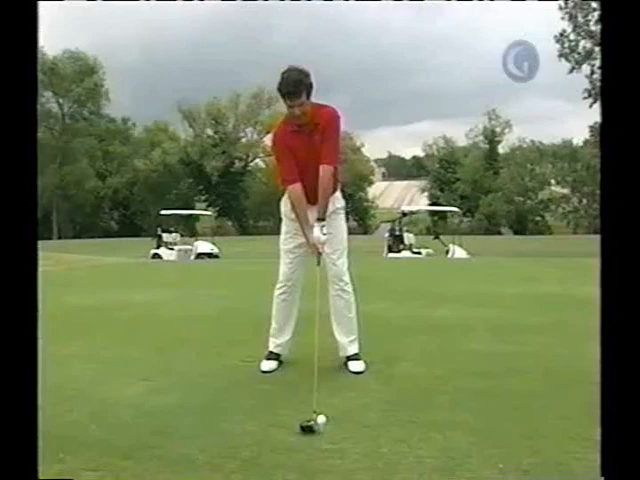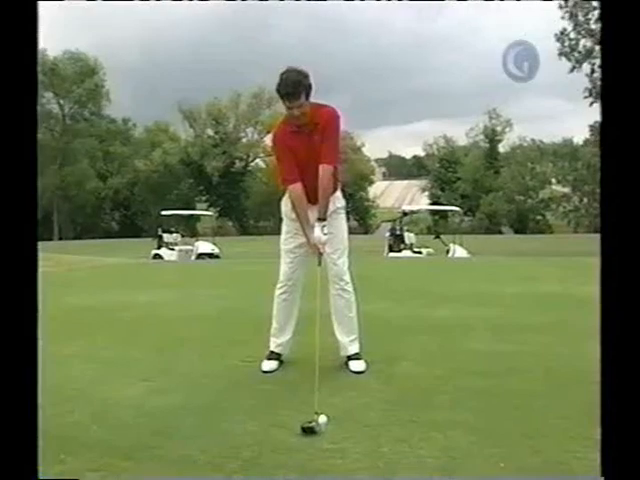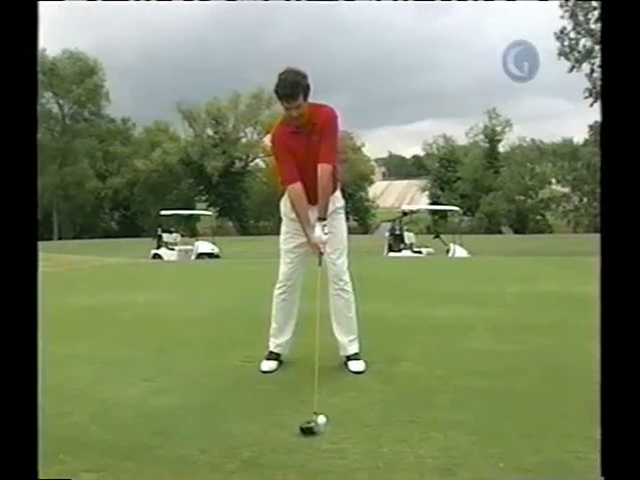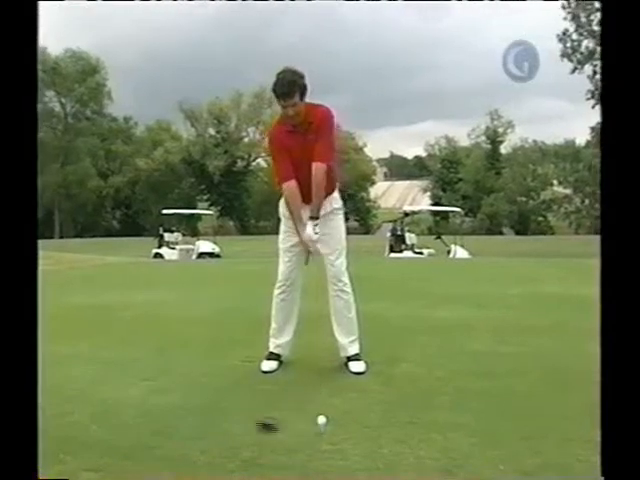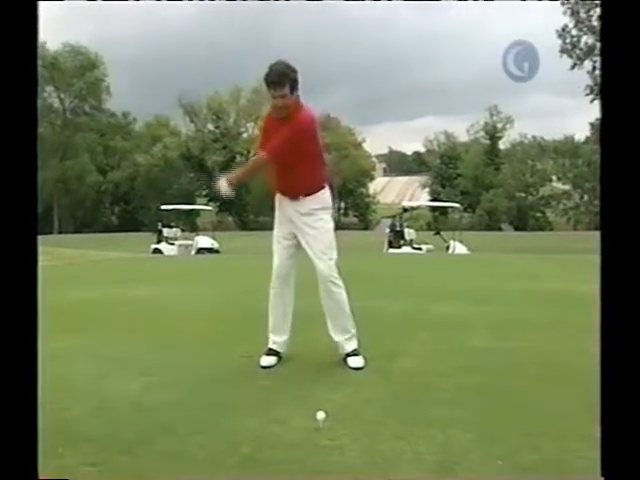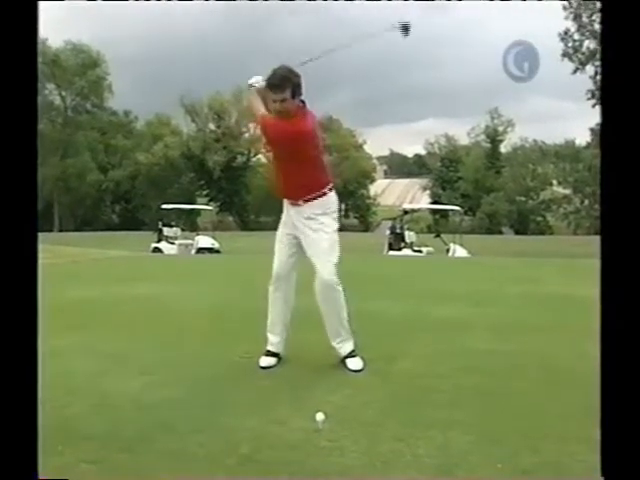
dt=0.4s
person 1, frame 1
left shoulder: (330, 117)
right shoulder: (281, 135)
left elbow: (326, 170)
right elbow: (292, 184)
left wrist: (321, 222)
right wrist: (308, 232)
left hip: (330, 205)
right hip: (295, 208)
left knee: (339, 277)
right knee: (287, 279)
left ankle: (350, 349)
right ankle: (276, 348)
person 1, frame 2
left shoulder: (329, 117)
right shoulder: (281, 135)
left elbow: (326, 169)
right elbow: (293, 185)
left wrist: (321, 222)
right wrist: (308, 232)
left hip: (330, 204)
right hip: (295, 208)
left knee: (340, 277)
right knee: (288, 279)
left ankle: (350, 348)
right ankle: (277, 347)
person 1, frame 3
left shoulder: (327, 116)
right shoulder: (279, 136)
left elbow: (325, 169)
right elbow: (293, 184)
left wrist: (322, 221)
right wrist: (309, 232)
left hip: (330, 204)
right hip: (294, 208)
left knee: (339, 276)
right knee: (287, 279)
left ankle: (350, 348)
right ankle: (277, 348)
person 1, frame 4
left shoulder: (324, 117)
right shoulder: (277, 134)
left elbow: (320, 169)
right elbow: (287, 182)
left wrist: (314, 219)
right wrist: (299, 227)
left hip: (327, 205)
right hip: (294, 207)
left knee: (338, 277)
right knee: (286, 280)
left ankle: (351, 349)
right ankle: (277, 348)
person 1, frame 5
left shoulder: (303, 122)
right shoulder: (272, 117)
left elbow: (263, 159)
right elbow: (263, 159)
left wrist: (232, 180)
right wrist: (235, 179)
left hip: (313, 204)
right hip: (284, 204)
left knee: (327, 272)
right knee: (280, 274)
left ankle: (349, 345)
right ankle: (276, 344)
person 1, frame 6
left shoulder: (301, 125)
right shoulder: (292, 117)
left elbow: (262, 118)
left wrist: (254, 91)
left hip: (320, 206)
right hip: (292, 208)
left knee: (325, 278)
right knee: (280, 276)
left ankle: (346, 347)
right ankle: (276, 345)
